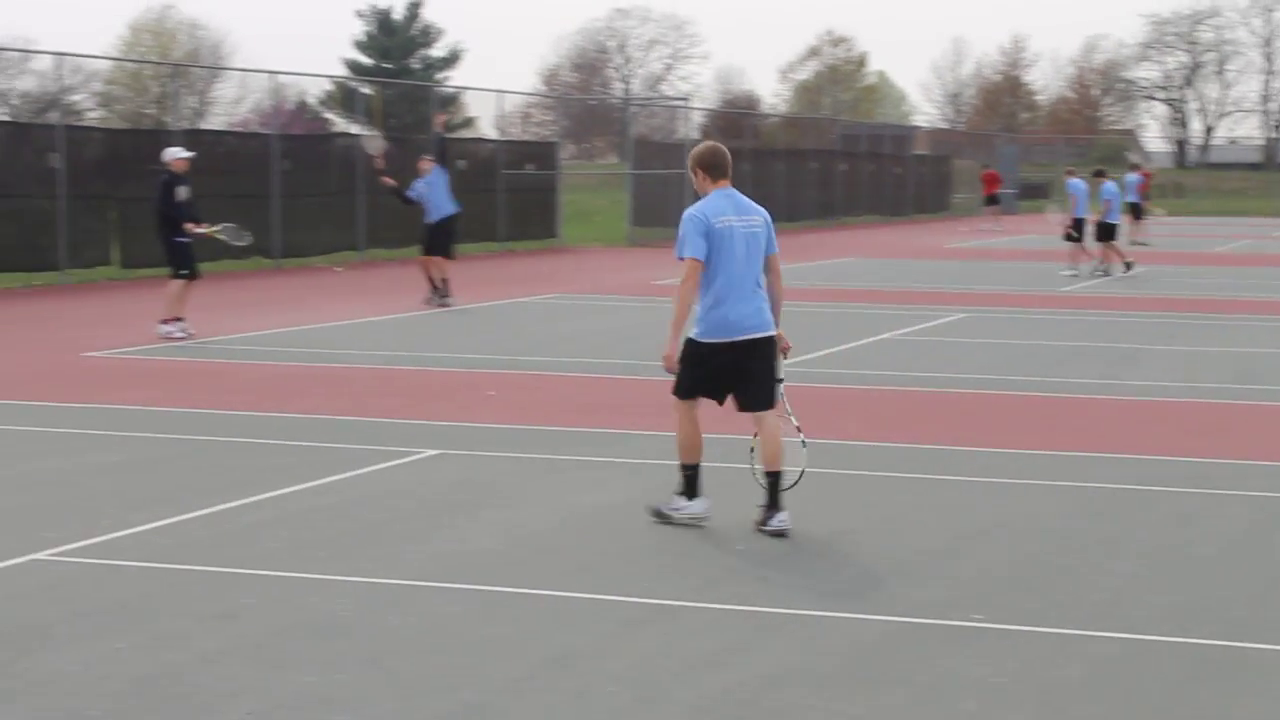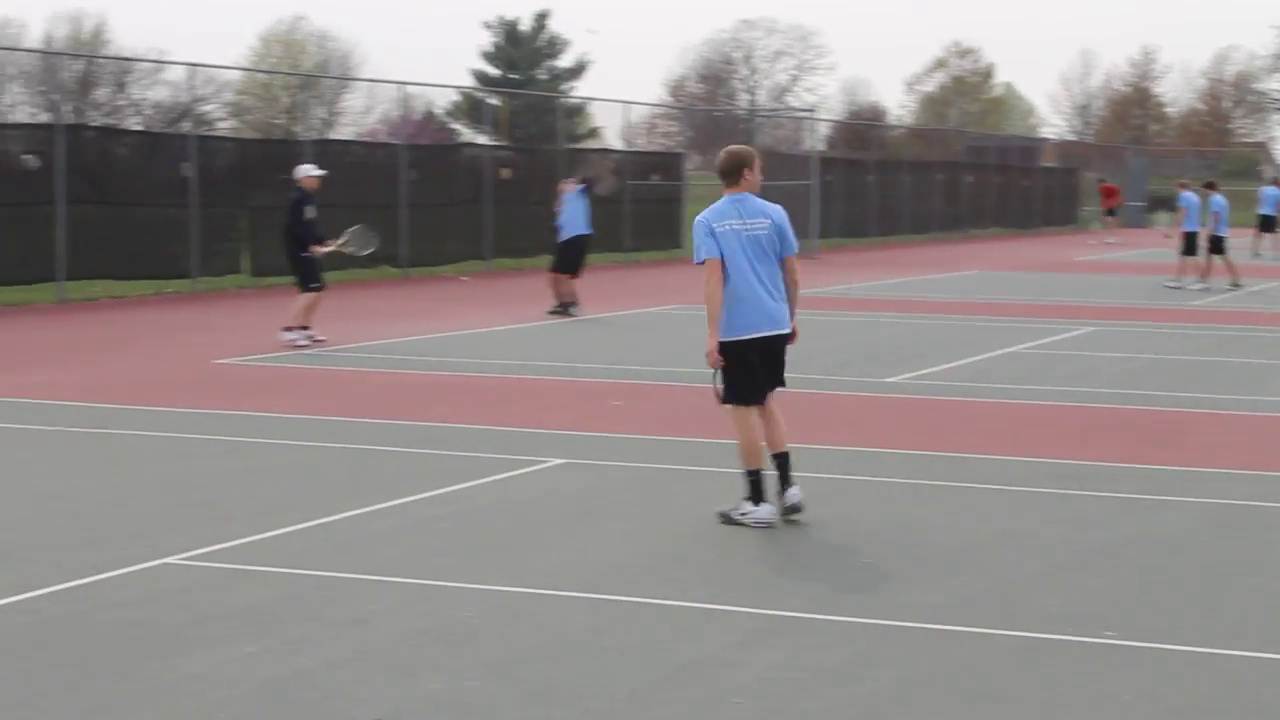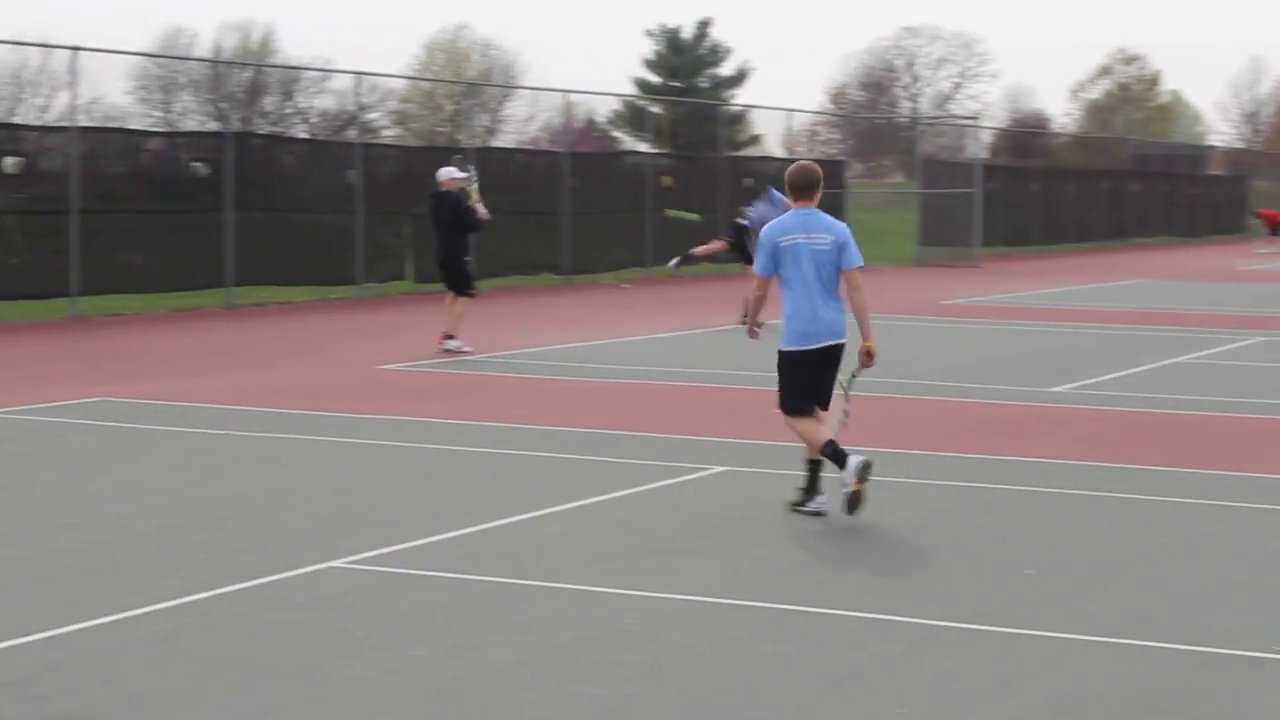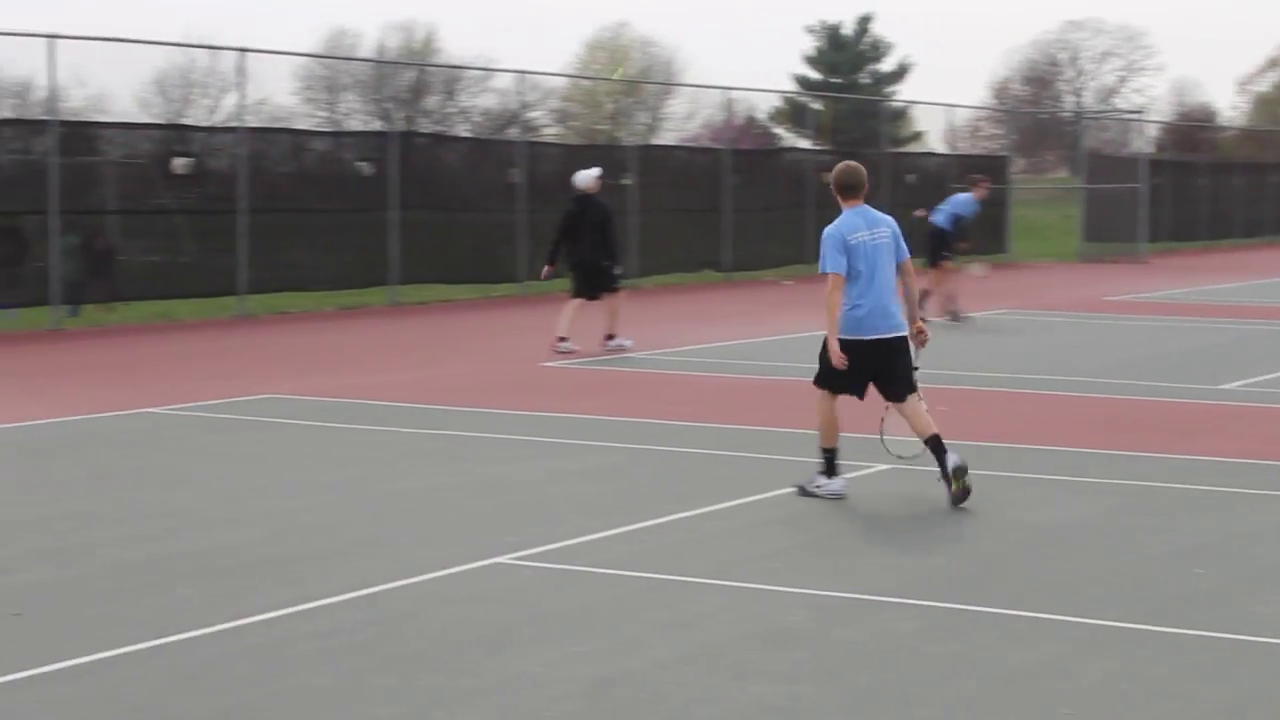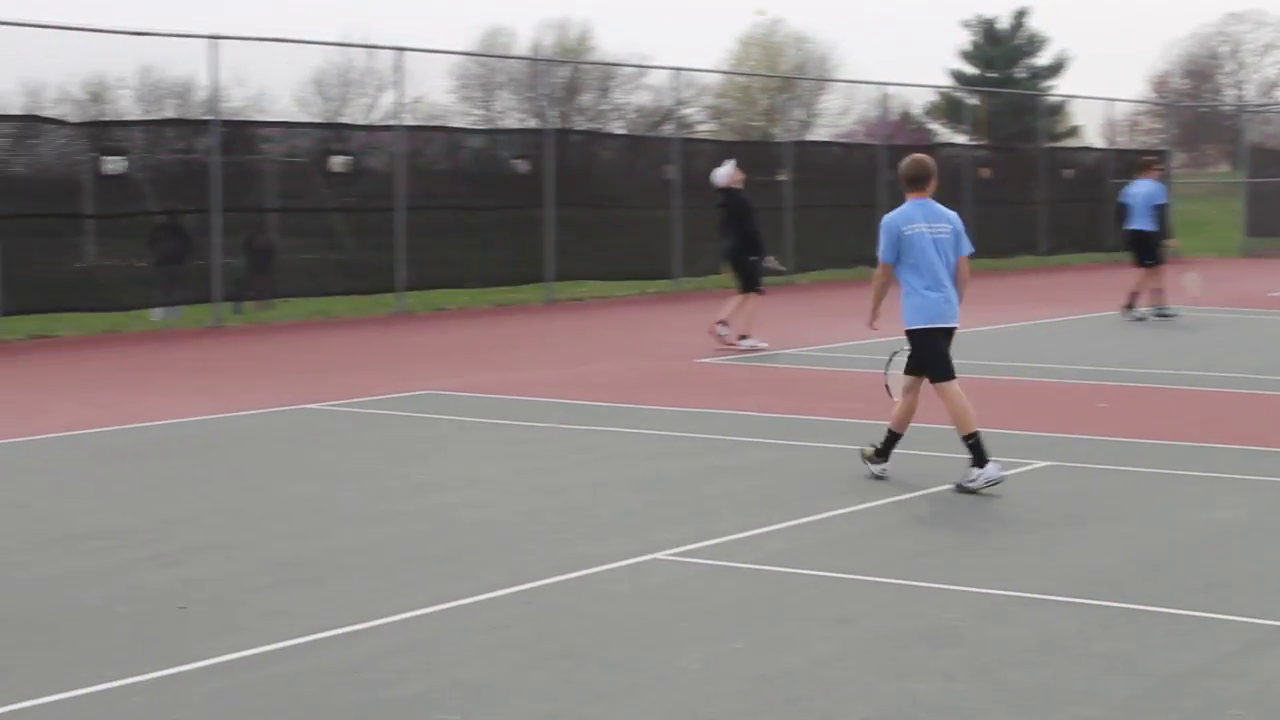
dt=0.4s
person 1, frame 1
left shoulder: (697, 215)
right shoulder: (759, 213)
left elbow: (691, 279)
right elbow: (774, 275)
left wrist: (673, 338)
right wrist: (776, 329)
left hip: (713, 331)
right hip: (759, 329)
left knee: (685, 404)
right knee: (764, 416)
left ankle: (690, 497)
right ankle: (775, 509)
person 1, frame 2
left shoulder: (707, 220)
right shoulder: (774, 214)
left elbow: (713, 281)
right elbow: (792, 275)
left wrist: (712, 336)
right wrist: (789, 319)
left hip: (736, 330)
right hip: (774, 325)
left knee: (743, 410)
right knee: (766, 404)
left ankle: (757, 502)
right ankle: (787, 486)
person 1, frame 3
left shoulder: (772, 232)
right shoulder: (838, 231)
left elbow: (760, 290)
right elbow: (855, 289)
left wrist: (752, 322)
right wrist: (867, 340)
left hip: (797, 339)
right hip: (832, 336)
left knee: (797, 419)
right knee: (814, 411)
left ankle: (848, 463)
right ankle: (812, 492)
person 1, frame 4
left shoulder: (835, 232)
right shoulder: (888, 223)
left elbow: (835, 289)
right elbow: (907, 276)
left wrist: (833, 340)
right wrist: (914, 321)
left hip: (852, 330)
right hip: (891, 328)
left knee: (827, 396)
right knee: (907, 400)
left ankle: (830, 476)
right ankle: (947, 463)
person 1, frame 5
left shoulder: (893, 221)
right shoulder: (951, 219)
left elbow: (883, 275)
right elbow: (963, 272)
left wrist: (873, 310)
left hip: (921, 317)
right hip: (945, 315)
left knee: (947, 388)
right knee: (912, 381)
left ankle: (983, 463)
right ankle: (882, 455)
